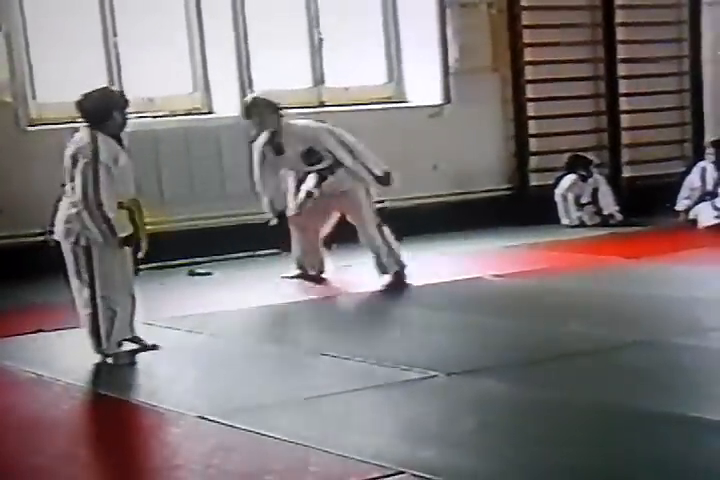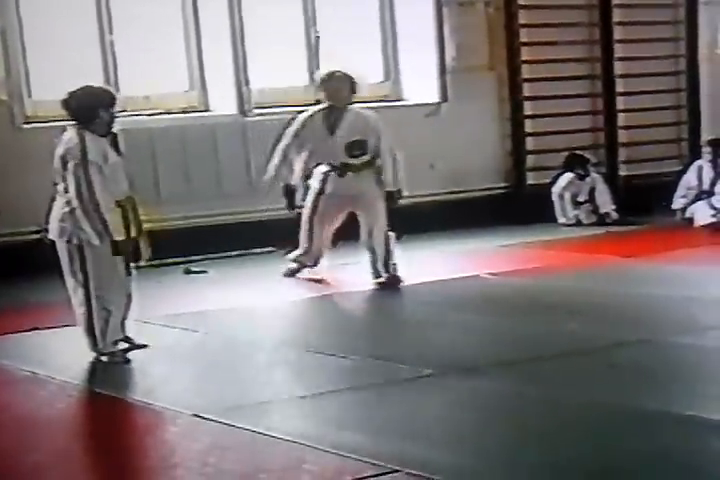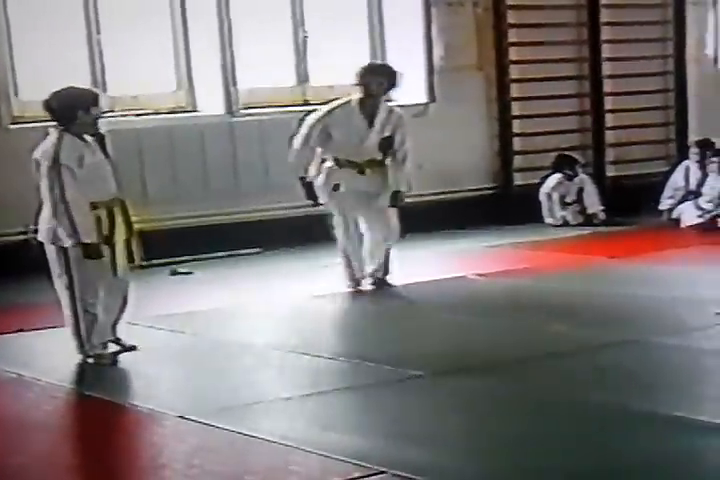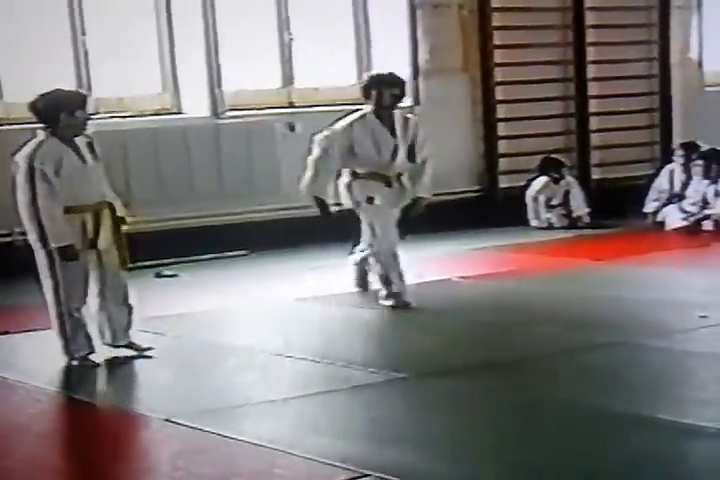
dt=0.2s
person 1, frame 1
left shoulder: (102, 141)
right shoulder: (91, 148)
right elbow: (93, 199)
left wrist: (125, 229)
right wrist: (121, 232)
left hip: (110, 226)
right hip: (90, 229)
left knee: (121, 285)
right knee: (102, 291)
left ankle: (125, 334)
right ankle: (108, 348)
person 1, frame 2
left shoulder: (91, 140)
right shoulder: (80, 147)
right elbow: (89, 199)
left wrist: (119, 233)
right wrist: (116, 236)
left hip: (104, 225)
right hip: (84, 229)
left knee: (118, 284)
right knee: (97, 289)
left ankle: (115, 334)
right ankle: (104, 346)
person 1, frame 3
left shoulder: (85, 141)
right shoulder: (56, 151)
right elbow: (62, 201)
right wrist: (85, 240)
left hip: (99, 225)
right hip: (73, 232)
left knee: (115, 284)
right knee: (83, 292)
left ankle: (107, 335)
right ankle: (91, 348)
person 1, frame 4
left shoulder: (83, 143)
right shoulder: (36, 155)
left elbow: (100, 183)
right elbow: (36, 205)
left wrist: (116, 212)
right wrist: (59, 243)
left hip: (97, 227)
right hip: (64, 234)
left knee: (114, 284)
right knee: (69, 296)
left ankle: (120, 338)
right ankle: (76, 351)
person 2, frame 1
left shoulder: (306, 129)
right shoulder: (263, 147)
left elbow: (345, 144)
right elbow: (267, 179)
left wrist: (378, 172)
right wrist: (278, 208)
left hip: (347, 177)
right hip: (319, 183)
left knee: (366, 221)
right knee: (301, 222)
left ankle: (395, 268)
right ankle: (310, 268)
person 2, frame 2
left shoulder: (367, 120)
right shoulder: (309, 120)
left elbow: (385, 153)
right elbow: (288, 149)
right wrist: (290, 183)
left hip: (363, 179)
right hip: (330, 177)
left knee: (375, 224)
right knee: (313, 219)
left ankle: (386, 271)
right ankle: (305, 258)
person 2, frame 3
left shoulder: (394, 117)
right shoulder: (336, 111)
left elbow: (400, 155)
right elbow: (307, 139)
left wrist: (397, 188)
right wrist: (305, 177)
left hip: (374, 178)
right hip: (340, 177)
left knee: (386, 227)
right knee: (348, 226)
left ankle: (377, 272)
right ankle: (355, 273)
person 2, frame 4
left shoulder: (409, 124)
right shoulder: (354, 125)
left elbow: (421, 161)
right elbow: (324, 155)
left wrist: (418, 194)
right wrist: (319, 194)
left hip: (393, 188)
right hip: (365, 188)
left knee: (377, 238)
right knee: (383, 238)
left ankle: (360, 262)
right ankle: (393, 290)
